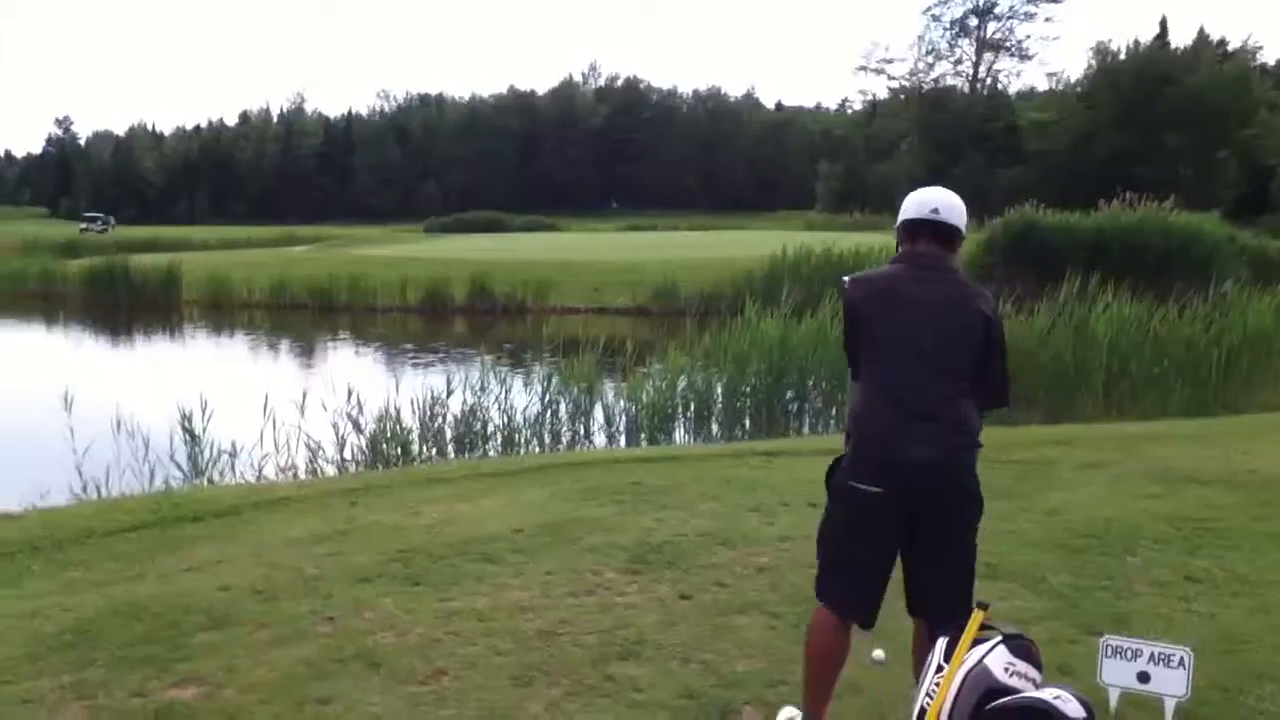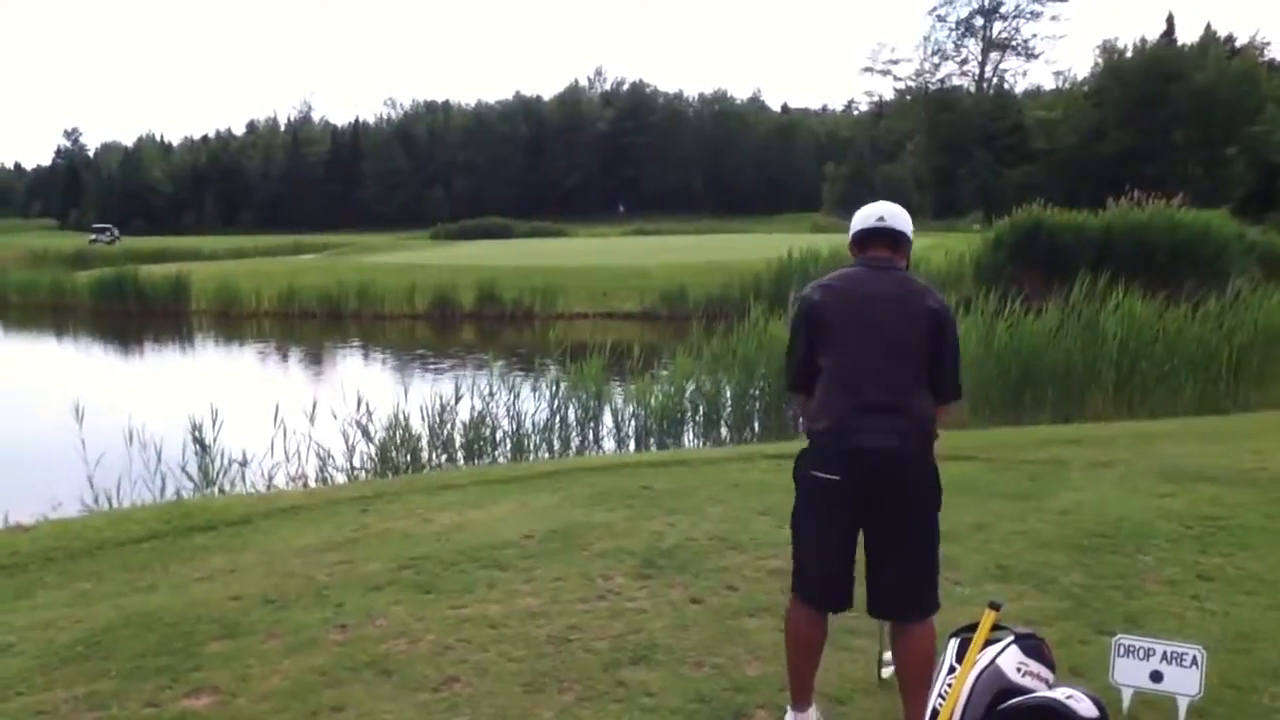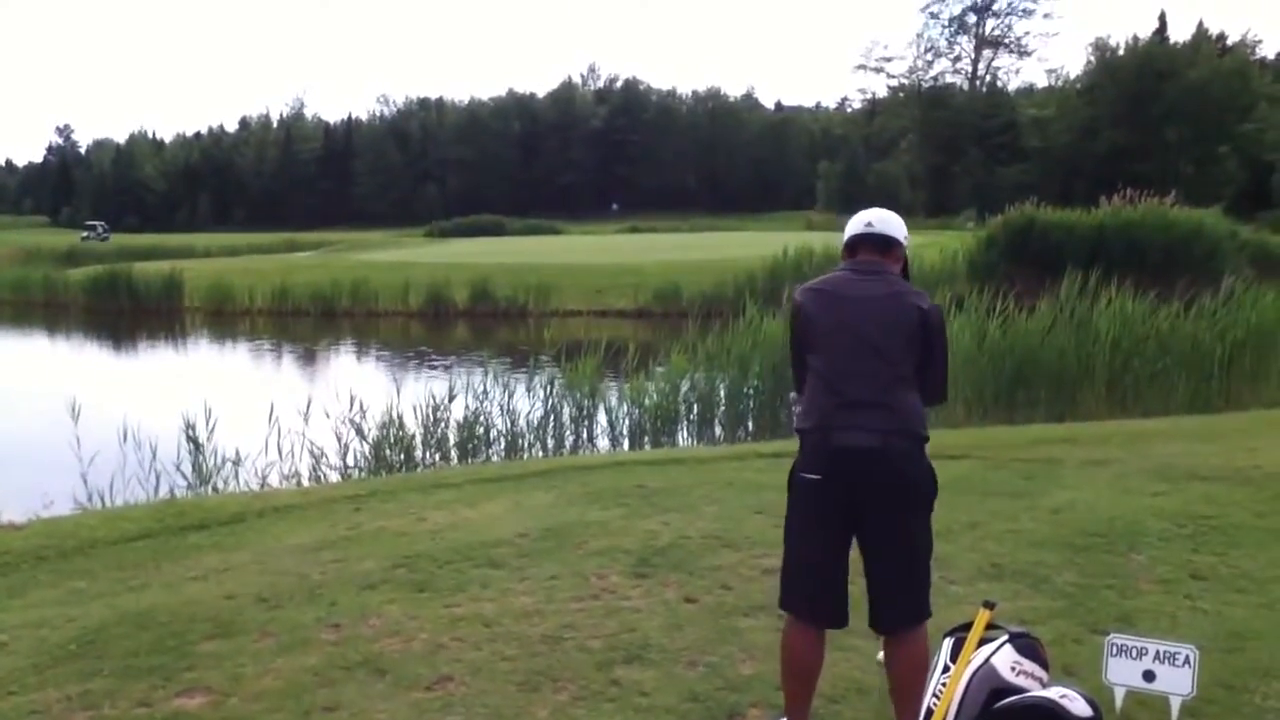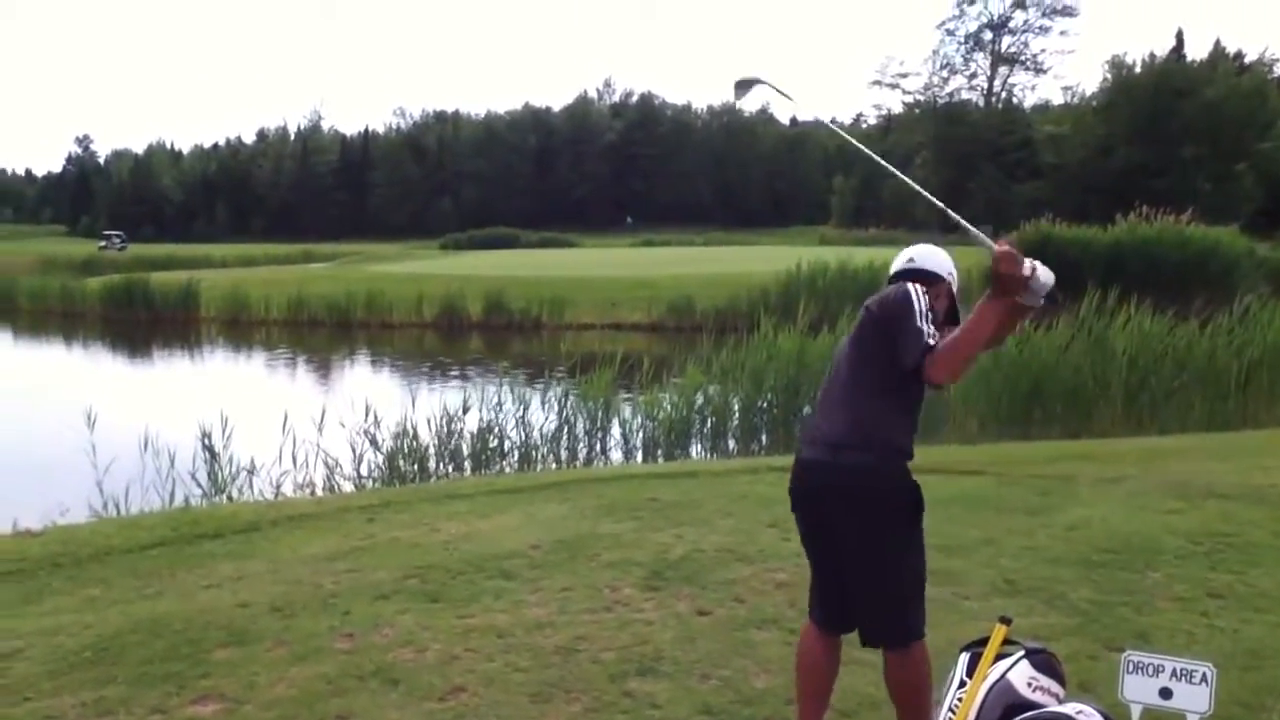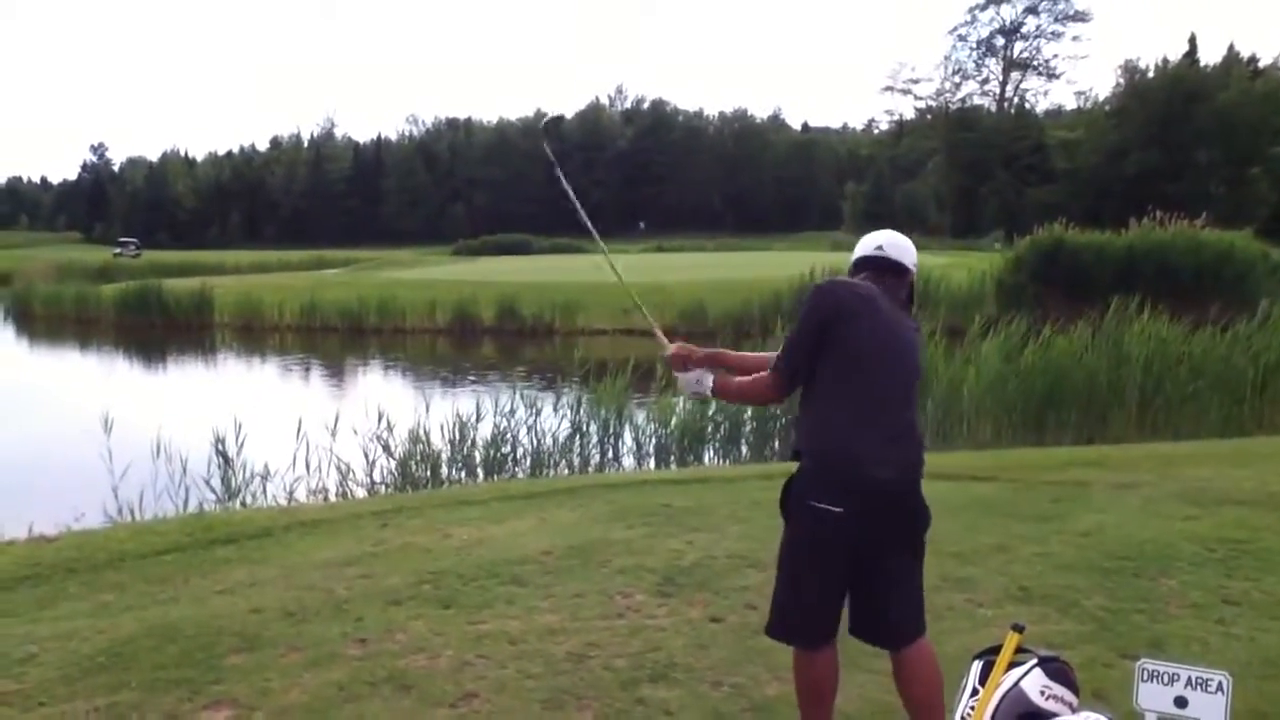
dt=1s
person 1, frame 1
left shoulder: (862, 291)
right shoulder: (980, 306)
right elbow: (989, 398)
left hip: (874, 465)
right hip: (950, 470)
left knee: (838, 602)
right knee: (940, 615)
person 1, frame 2
left shoulder: (818, 296)
right shoulder: (932, 305)
left elbow: (802, 391)
right elbow: (942, 399)
left hip: (835, 458)
right hip: (908, 461)
left knee: (811, 592)
right knee: (912, 606)
person 1, frame 3
left shoulder: (808, 298)
right shoulder: (920, 307)
right elbow: (926, 399)
left hip: (823, 459)
right hip: (896, 462)
left knee: (806, 608)
right knee: (903, 615)
person 1, frame 4
left shoulder: (880, 315)
right shoulder: (909, 299)
left elbow: (947, 359)
right elbow: (940, 372)
left wrist: (1013, 296)
right wrist: (999, 294)
left hip: (814, 476)
right hip: (868, 479)
left knee: (826, 618)
right knee: (901, 629)
person 1, frame 5
left shoulder: (832, 298)
right shoulder: (905, 331)
left elbow: (778, 384)
left wrist: (707, 382)
right wrist: (708, 356)
left hip: (830, 490)
right hip: (898, 495)
left knee: (809, 631)
right knee: (904, 633)
